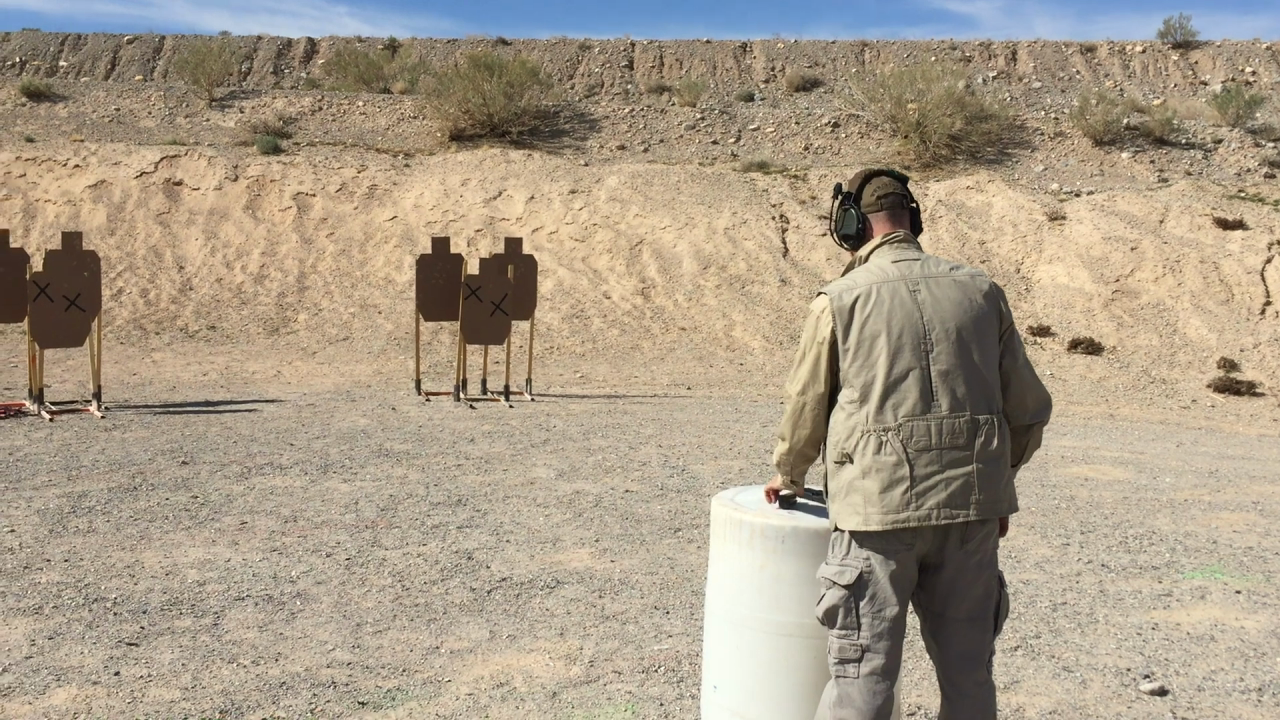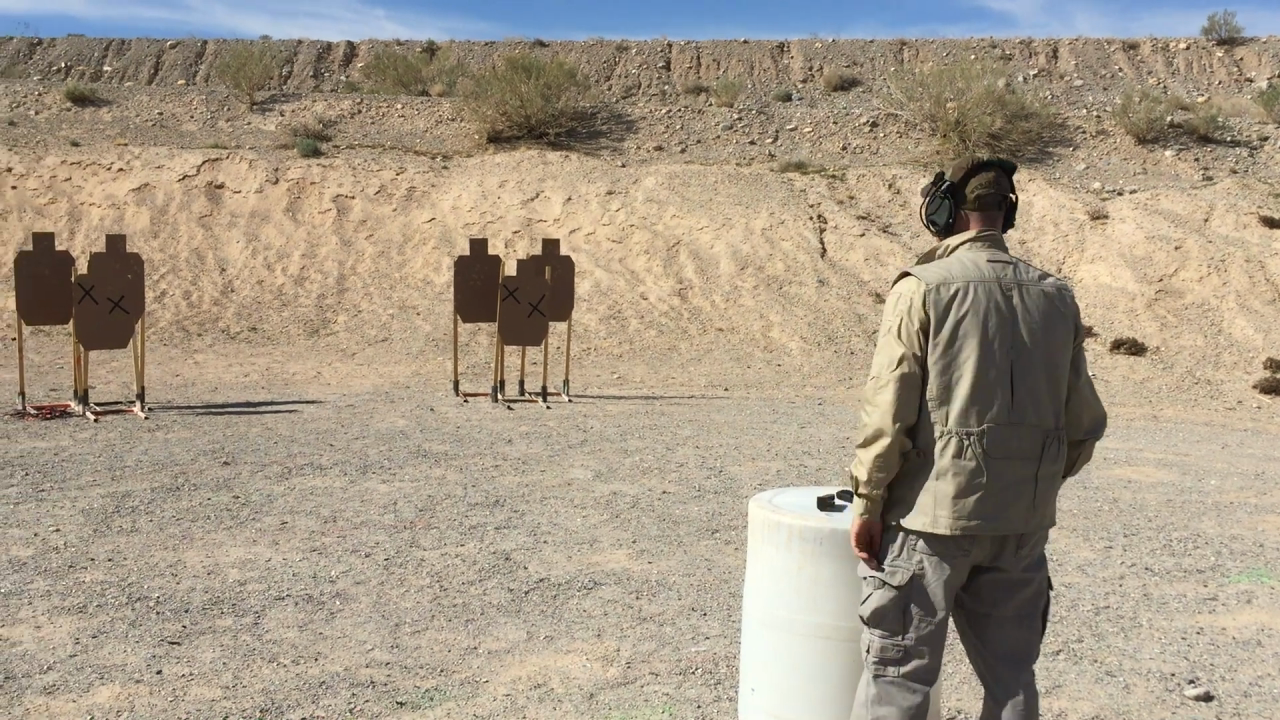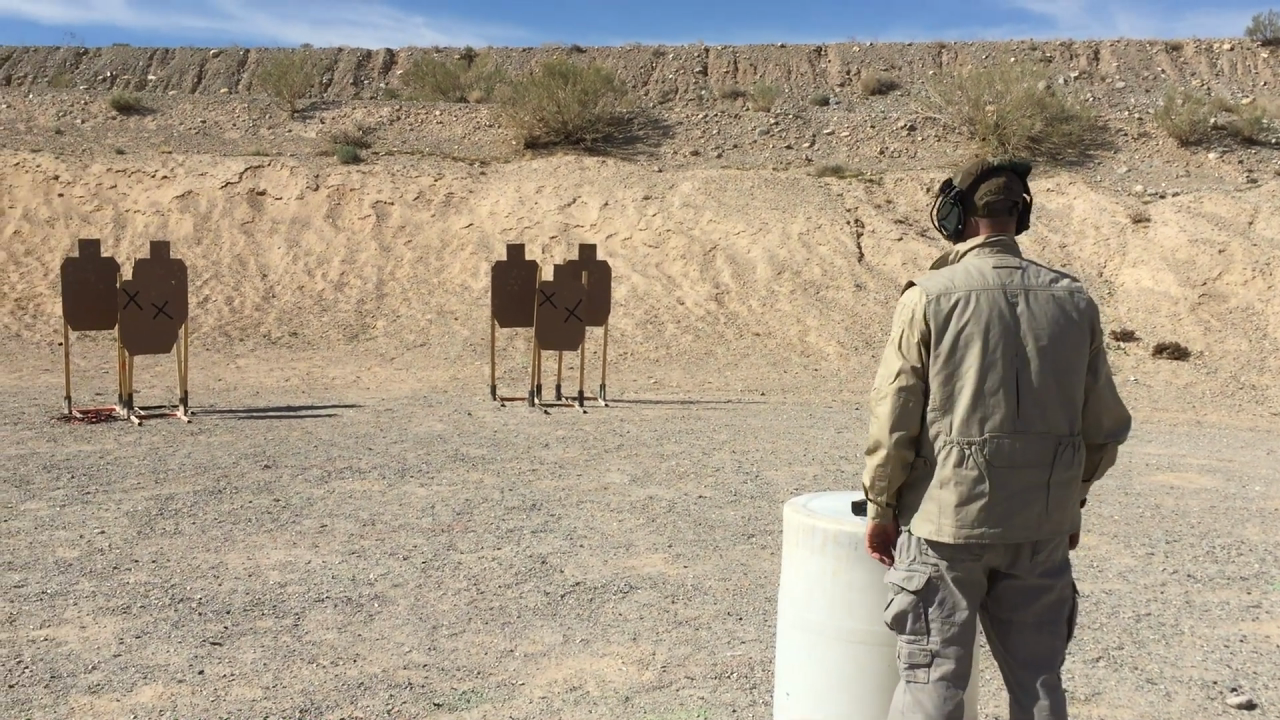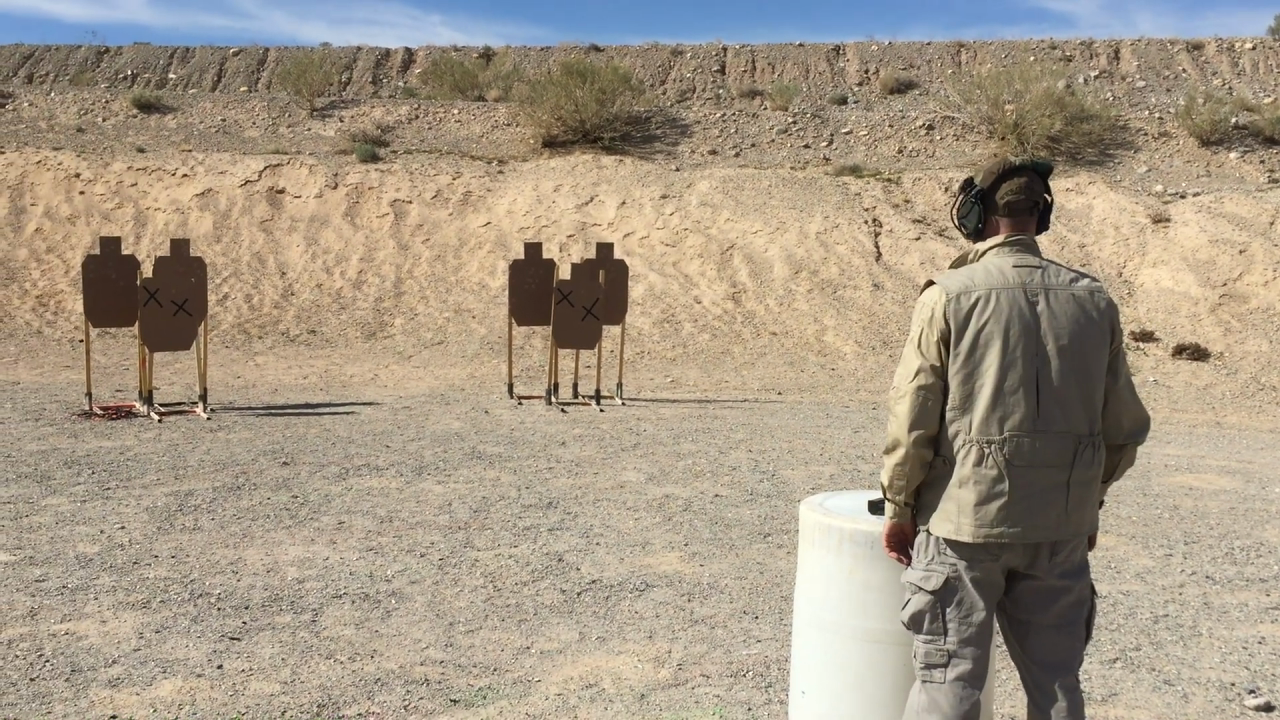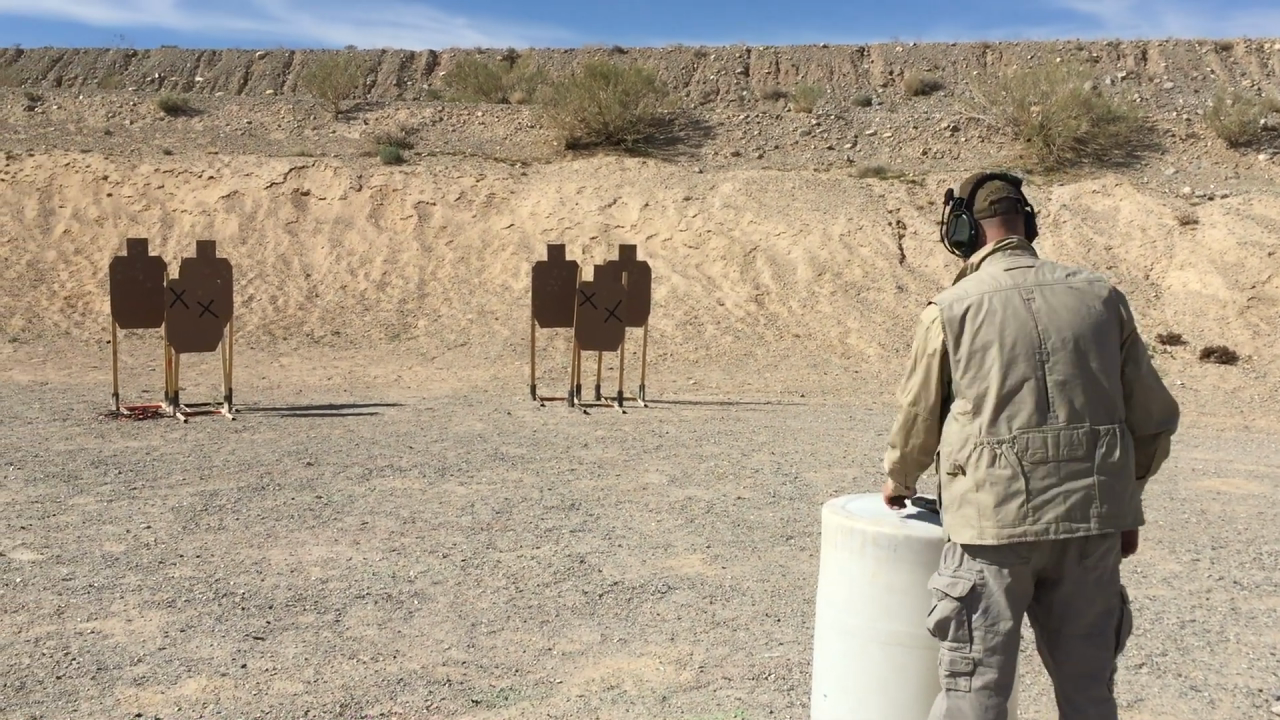
dt=0.7s
person 1, frame 1
left shoulder: (839, 301)
right shoulder: (980, 289)
left elbow: (805, 408)
right elbow: (1027, 406)
left wrist: (787, 475)
right wrist: (996, 480)
left hip: (880, 507)
right hip: (970, 507)
left knee: (863, 669)
right knee: (967, 667)
person 1, frame 2
left shoulder: (923, 288)
right shoulder: (1055, 297)
left elbow: (888, 409)
right elbow: (1081, 422)
left wrist: (866, 500)
left hip: (932, 513)
right hip: (1019, 519)
left knee: (897, 672)
right knee: (1009, 673)
person 1, frame 3
left shoulder: (930, 297)
right shoulder: (1073, 301)
left elbow: (893, 418)
right elbow: (1104, 424)
left wrist: (880, 507)
right wrist: (1072, 498)
left hip: (948, 518)
right hip: (1041, 524)
person 1, frame 4
left shoulder: (949, 296)
right shoulder: (1093, 301)
left elbow: (913, 416)
right elbow: (1123, 426)
left wrist: (897, 507)
right wrist: (1088, 500)
left hip: (966, 517)
right hip: (1060, 525)
person 1, frame 5
left shoulder: (950, 310)
right shoulder: (1100, 297)
left elbow: (916, 418)
right elbow: (1153, 419)
left wrist: (898, 480)
right wrist: (1124, 503)
left hip: (994, 520)
right hip: (1091, 518)
